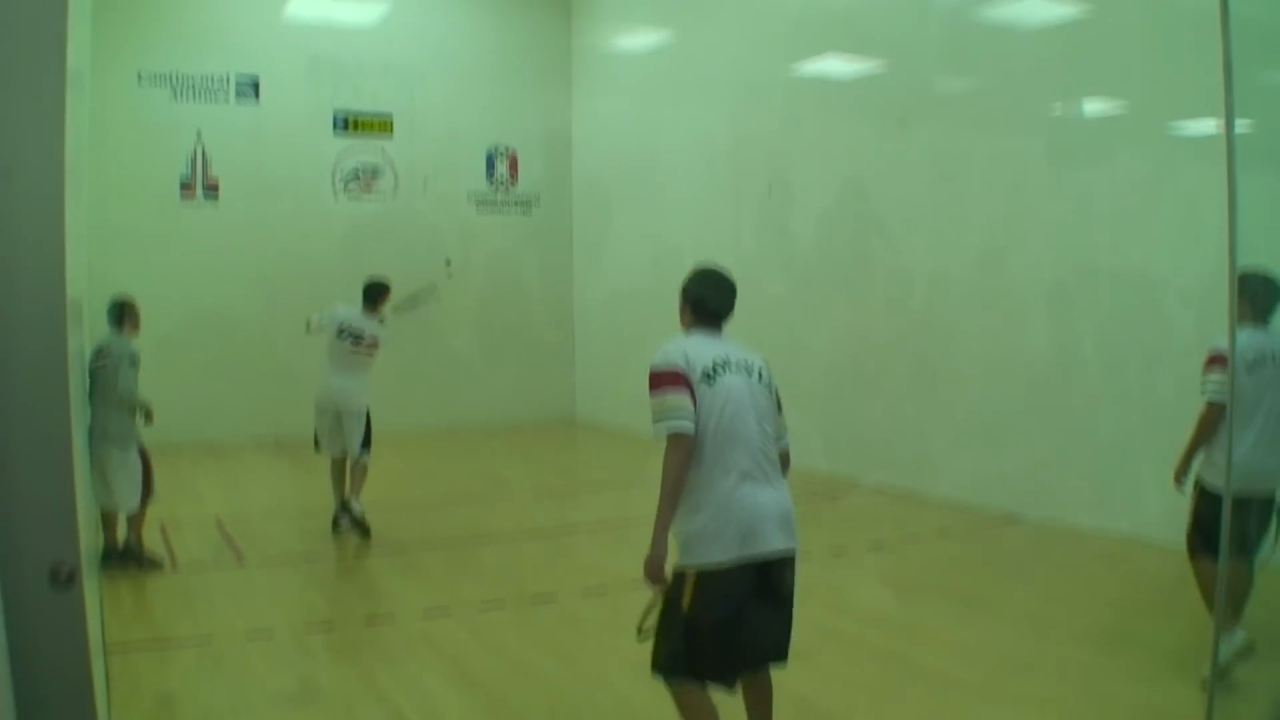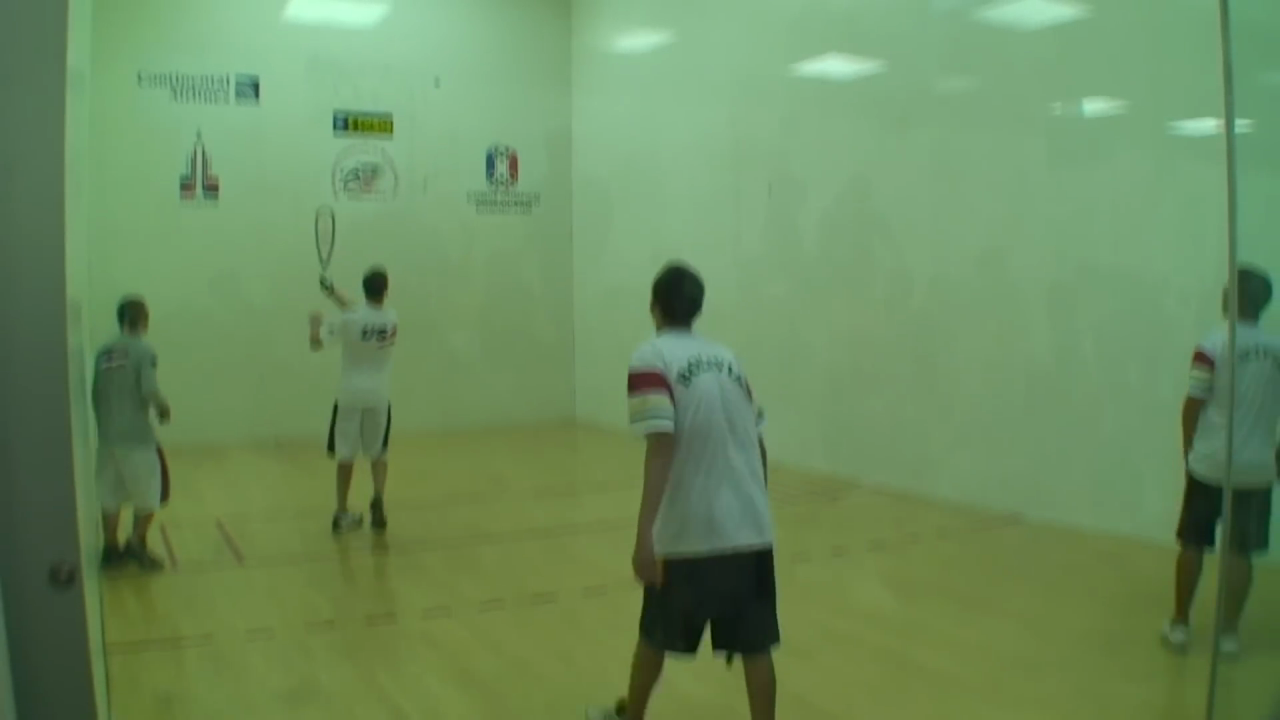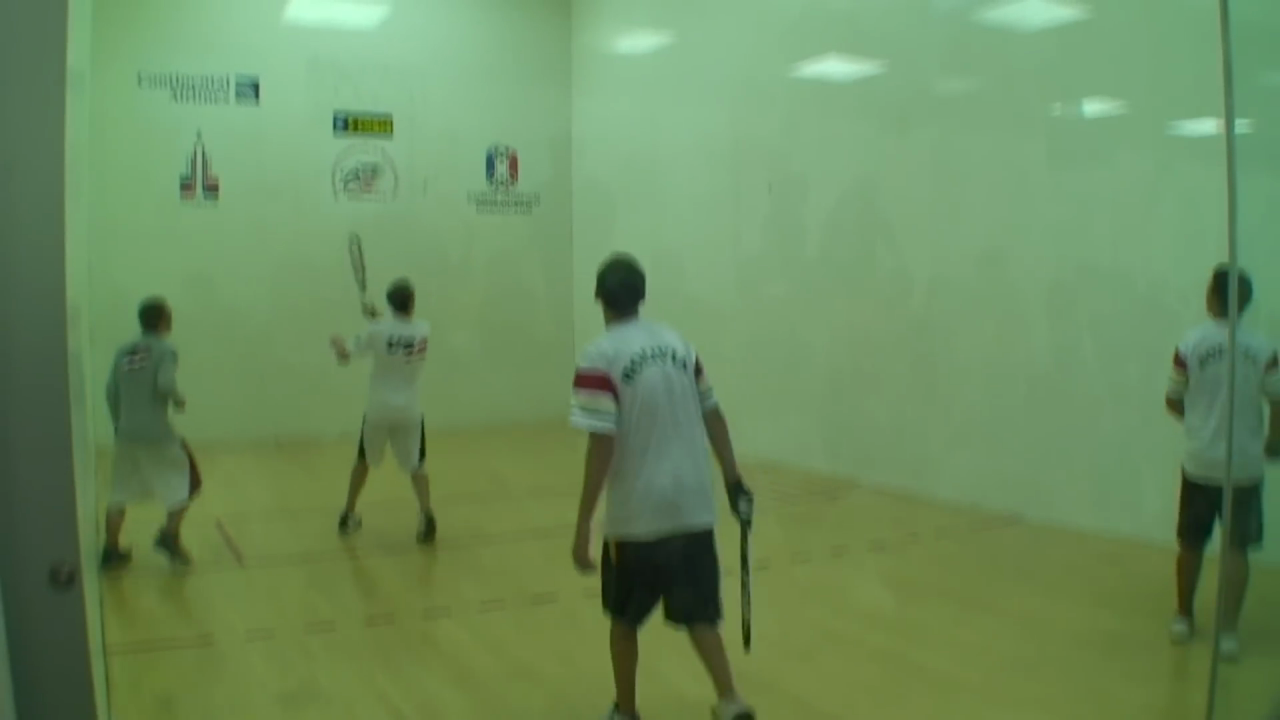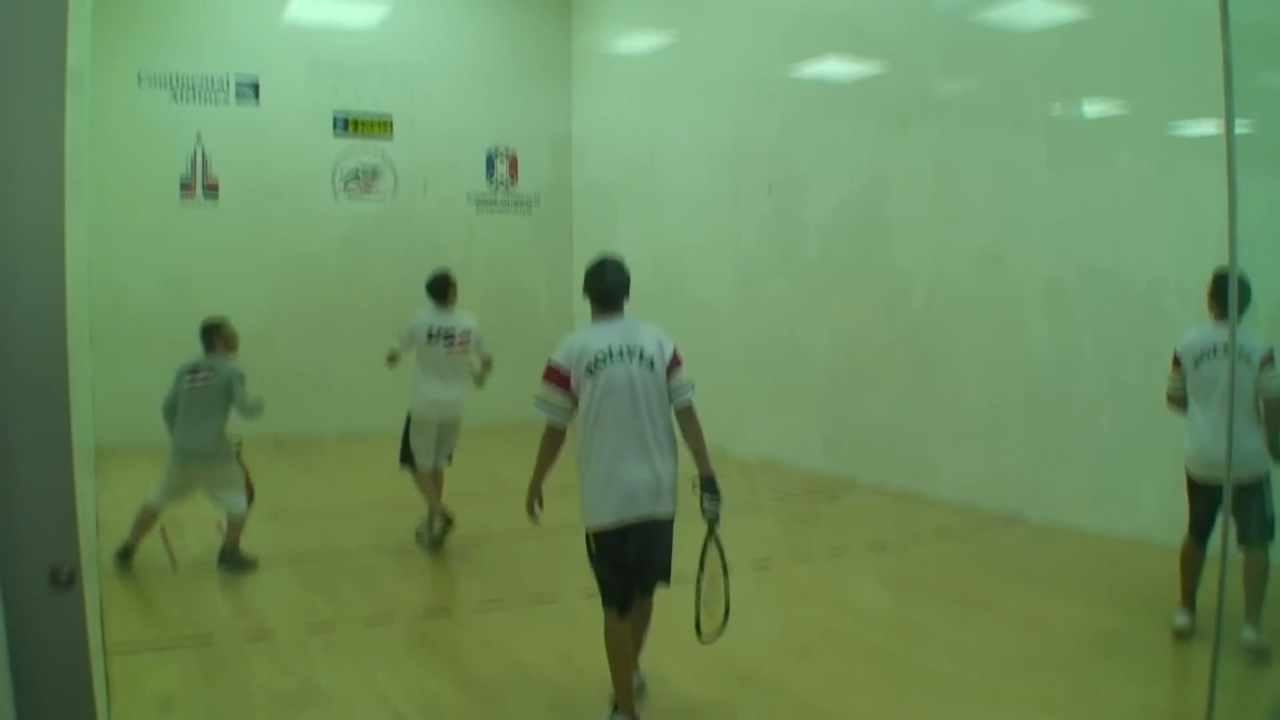
dt=0.3s
person 1, frame 1
left shoulder: (674, 357)
right shoulder: (754, 361)
left elbow: (680, 446)
left wrist: (658, 540)
left hip: (718, 537)
right hip: (776, 529)
left knee: (680, 668)
right knee: (752, 659)
person 1, frame 2
left shoulder: (652, 359)
right shoulder: (726, 356)
left elbow: (661, 445)
right elbow: (756, 440)
left wrist: (643, 535)
left hip: (688, 530)
right hip: (750, 525)
left knee: (654, 632)
right knee: (753, 643)
person 1, frame 3
left shoulder: (599, 357)
right shoulder: (676, 342)
left elbow: (602, 446)
right elbow: (712, 416)
left wrist: (583, 525)
right wrist: (734, 480)
left hip: (635, 513)
right hip: (693, 506)
left knee: (623, 618)
right knee: (698, 613)
person 1, frame 4
left shoulder: (572, 350)
right shoulder: (659, 341)
left elbow: (555, 429)
right elbow: (686, 413)
left wrist: (535, 483)
right wrist: (707, 476)
left hip: (607, 498)
right hip: (657, 492)
left knee: (616, 605)
right knee: (643, 588)
right ankle: (631, 673)
person 2, frame 1
left shoulder: (1226, 350)
left elbow: (1213, 411)
left wrist: (1186, 459)
left hip: (1221, 474)
left knee: (1203, 553)
right knee: (1241, 555)
left ankle: (1231, 630)
right ankle: (1230, 627)
person 2, frame 2
left shoulder: (1212, 346)
left elbow: (1194, 405)
left wrist: (1188, 444)
left hip: (1209, 466)
left knee: (1192, 544)
right knee: (1239, 552)
left ankle: (1180, 623)
right ankle: (1229, 632)
person 2, frame 3
left shoulder: (1189, 344)
left elbow: (1173, 402)
left hip: (1199, 464)
right hip: (1245, 467)
left knee: (1191, 543)
right knee: (1236, 549)
left ankle: (1183, 617)
right ankle: (1228, 632)
person 2, frame 4
left shoulder: (1187, 344)
left elbow: (1174, 399)
left hip: (1202, 461)
right hip: (1248, 463)
left knee: (1196, 536)
left ankle: (1186, 610)
person 3, frame 1
left shoulder: (100, 349)
right shoulder: (127, 350)
left elbow: (96, 392)
right elbow: (125, 391)
right wrist: (144, 405)
left hip: (100, 434)
right hip: (121, 436)
left knee: (109, 495)
right knee: (139, 491)
left ankle: (111, 550)
right ankle: (133, 549)
person 3, frame 2
left shoulder: (103, 352)
right shoulder: (144, 350)
left elbow: (95, 396)
right elbow: (149, 390)
right wrist: (162, 405)
left hip: (109, 436)
right hip: (138, 436)
left knee: (110, 495)
right knee: (149, 495)
left ankle: (111, 549)
right ankle: (136, 545)
person 3, frame 3
left shoulder: (123, 352)
right shoulder: (166, 350)
left elbow: (111, 394)
right elbow: (165, 384)
right wrist: (178, 398)
left hip: (127, 434)
right hip: (157, 434)
left knee: (119, 494)
right knee: (183, 482)
left ankle: (111, 549)
right ankle: (170, 535)
person 3, frame 4
left shoulder: (185, 371)
right shoulder: (232, 371)
left elbow: (167, 409)
right elbow: (245, 409)
right wrist: (257, 405)
left hip: (182, 452)
right hip: (215, 453)
left knee: (159, 499)
right knee: (238, 495)
left ankle: (128, 549)
right ankle: (230, 552)
person 4, frame 1
left shoulder: (337, 313)
right shoulder: (379, 332)
left elbow: (310, 327)
left hip: (327, 395)
right hip: (354, 399)
left knee: (337, 455)
right knee: (360, 455)
left ankle: (341, 511)
right ankle: (352, 499)
person 4, frame 2
left shoulder: (349, 319)
right shoulder: (392, 318)
left elbow: (315, 344)
left wrist: (316, 324)
right wrist: (336, 296)
left hip: (350, 395)
right hip: (378, 396)
left knee: (345, 456)
right knee: (378, 453)
left ankle: (342, 515)
right ankle: (378, 498)
person 4, frame 3
left shoulder: (376, 330)
right shoulder: (424, 330)
left elbow: (344, 357)
left wrist: (337, 343)
right wrist: (378, 318)
left hip: (379, 408)
right hip: (409, 410)
left knee: (363, 461)
right knee: (416, 467)
left ankle: (348, 515)
right ankle: (426, 515)
person 4, frame 4
left shoulder: (419, 321)
right shoulder: (469, 323)
left elbow: (392, 357)
right elbow: (487, 360)
left wrist: (391, 358)
right wrist: (480, 374)
left hip: (424, 405)
right hip: (454, 406)
left knee: (418, 465)
right knee: (435, 465)
left ankle: (440, 514)
right ankle: (432, 522)
